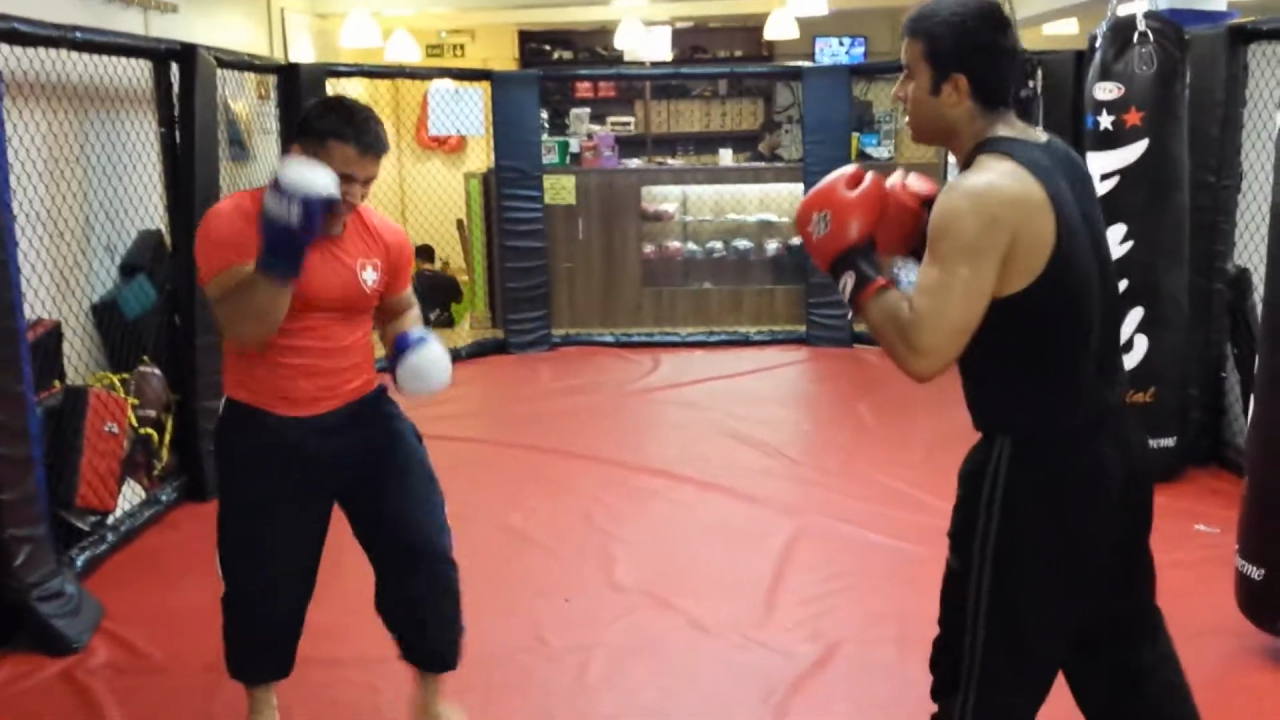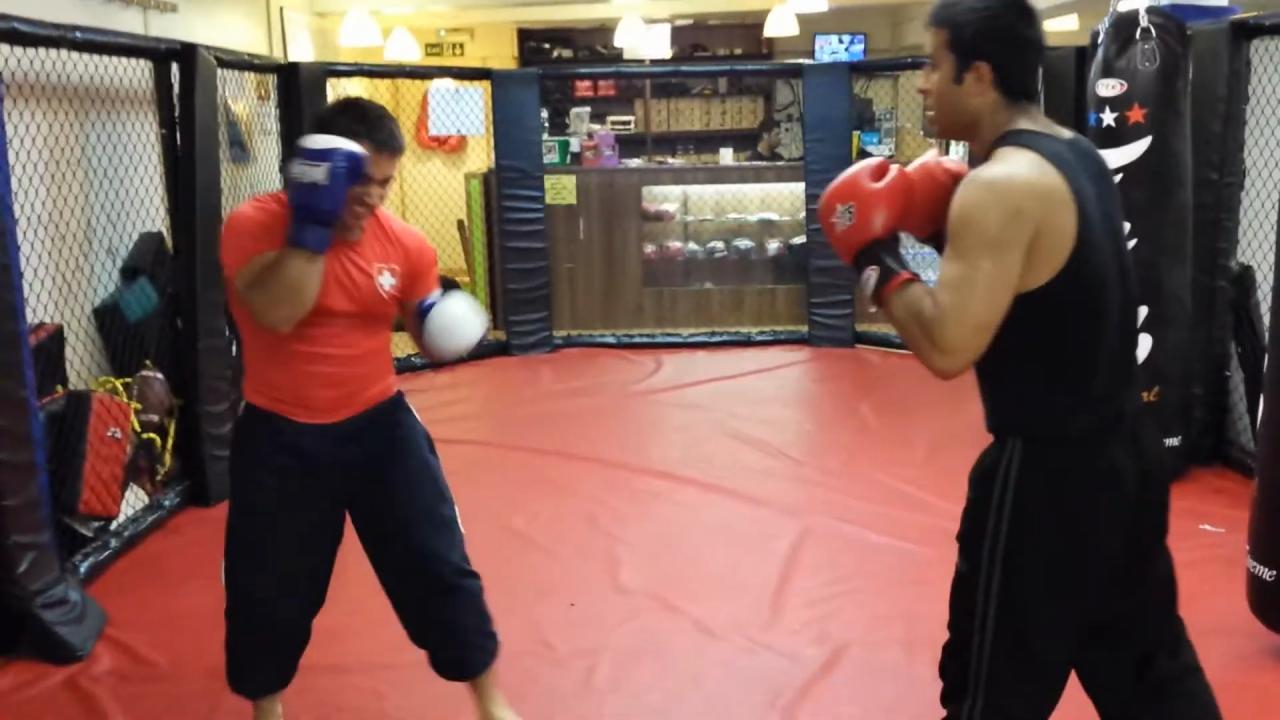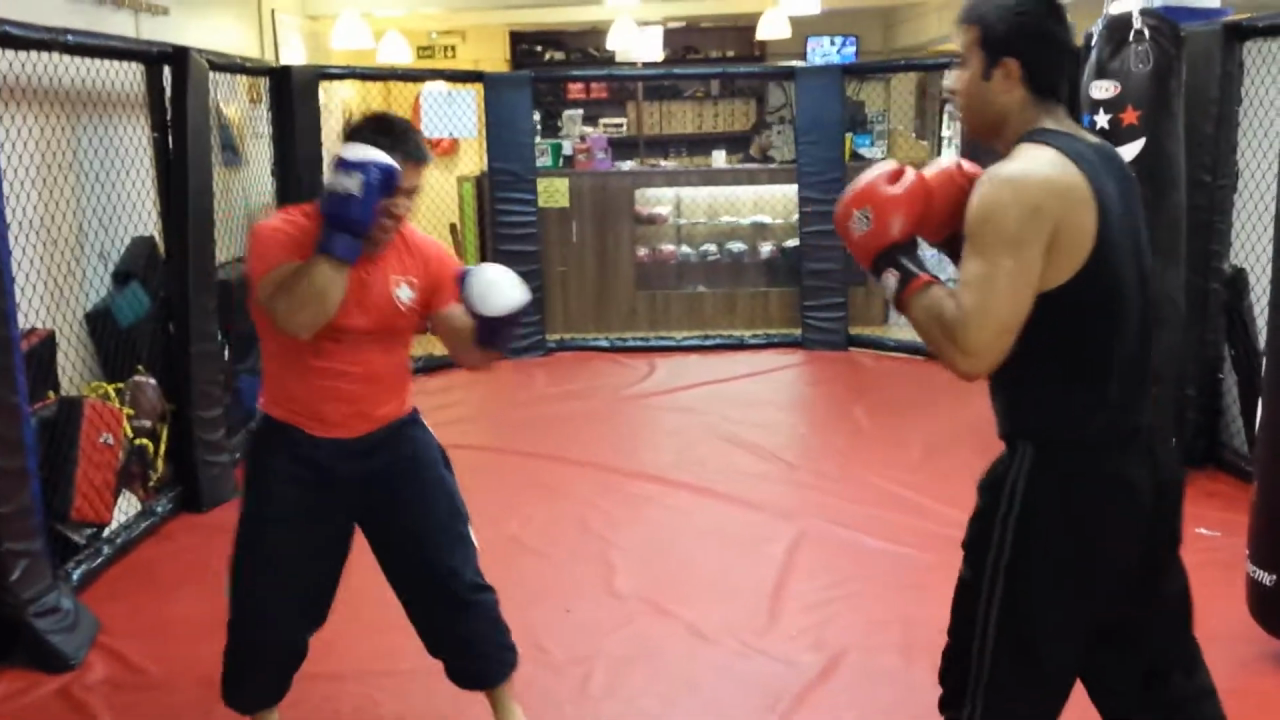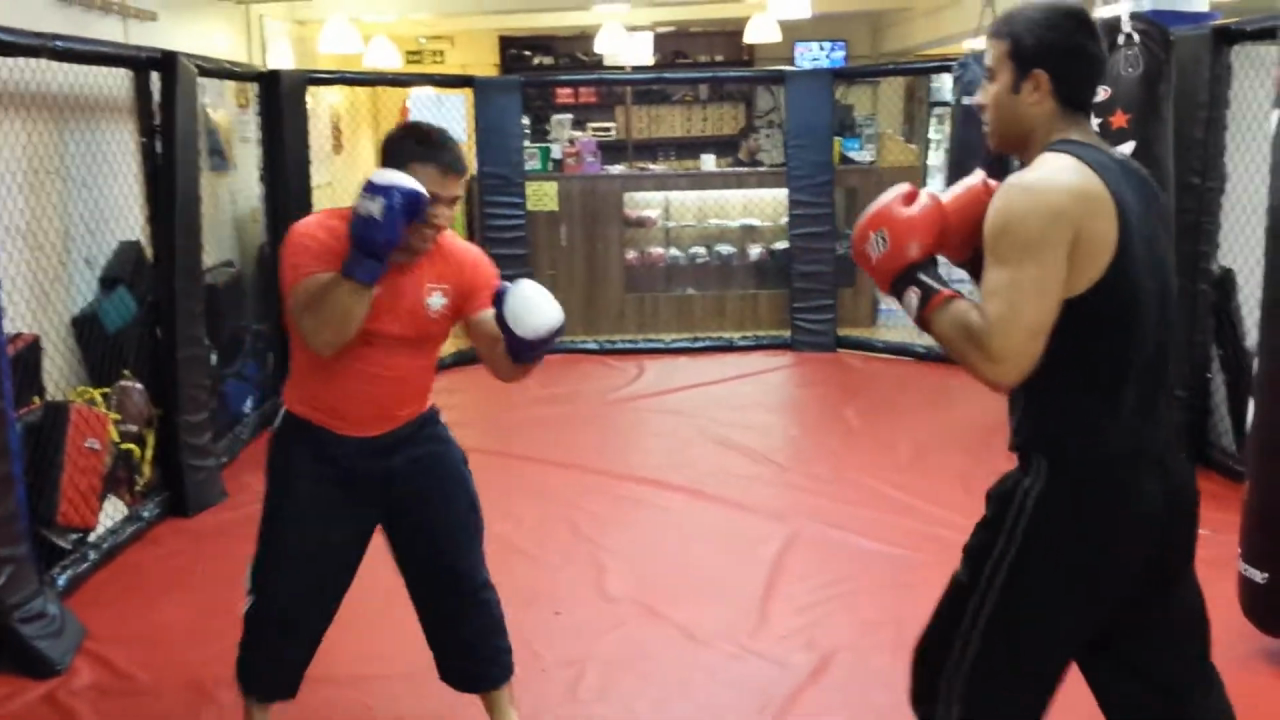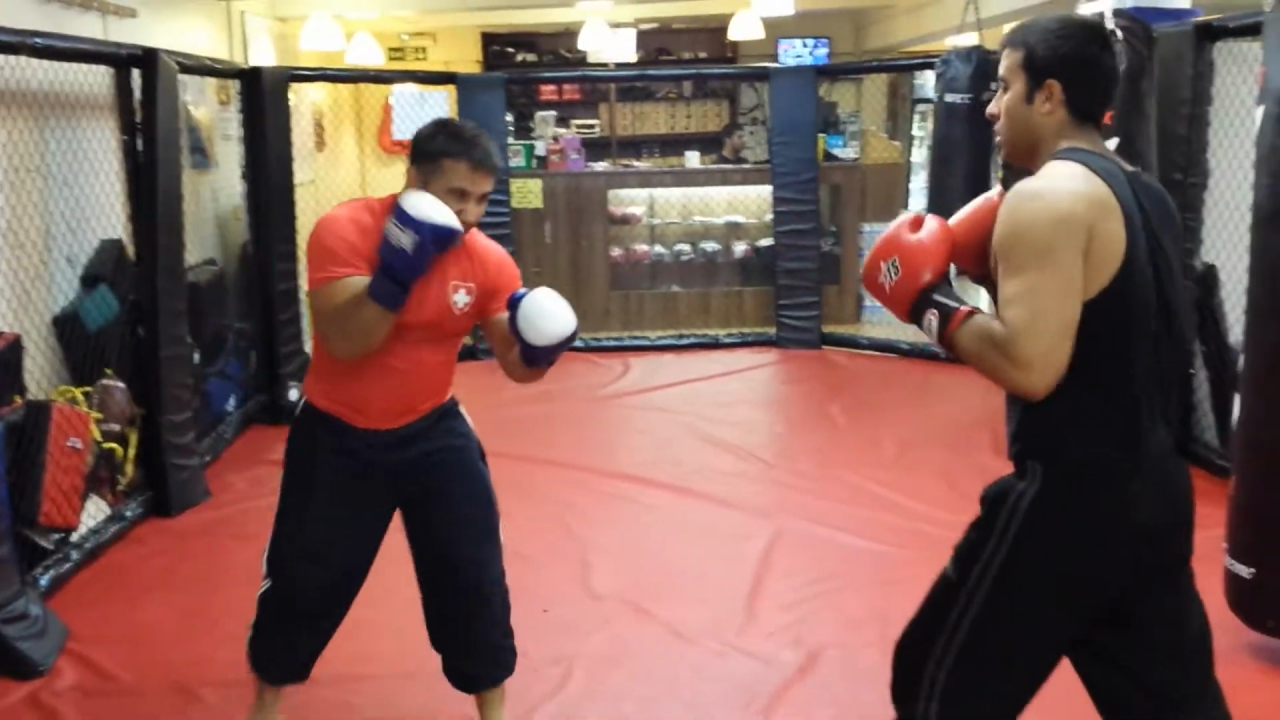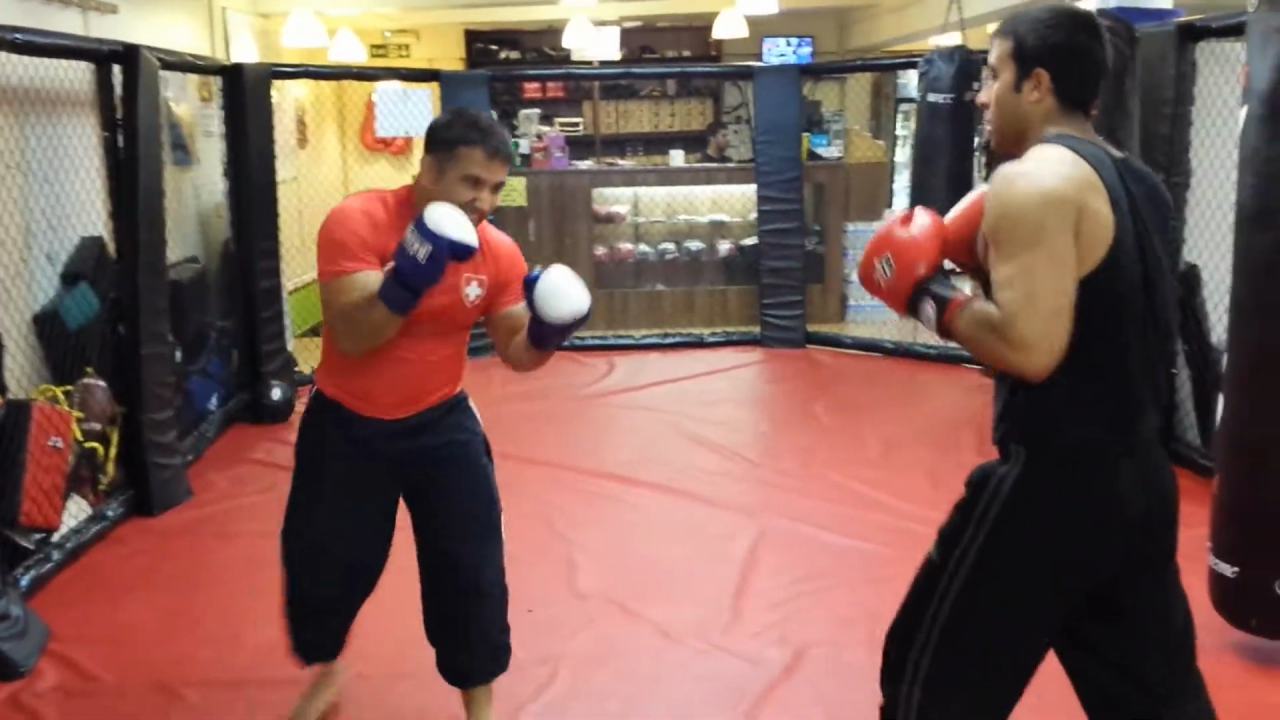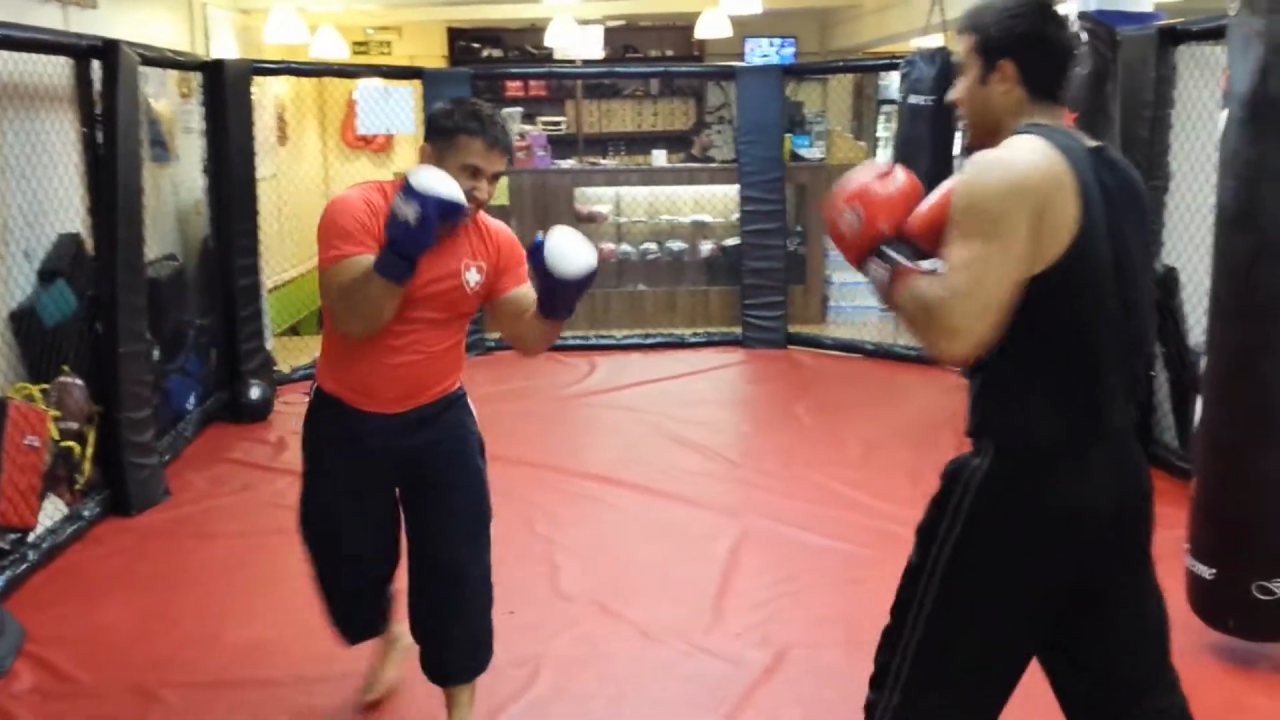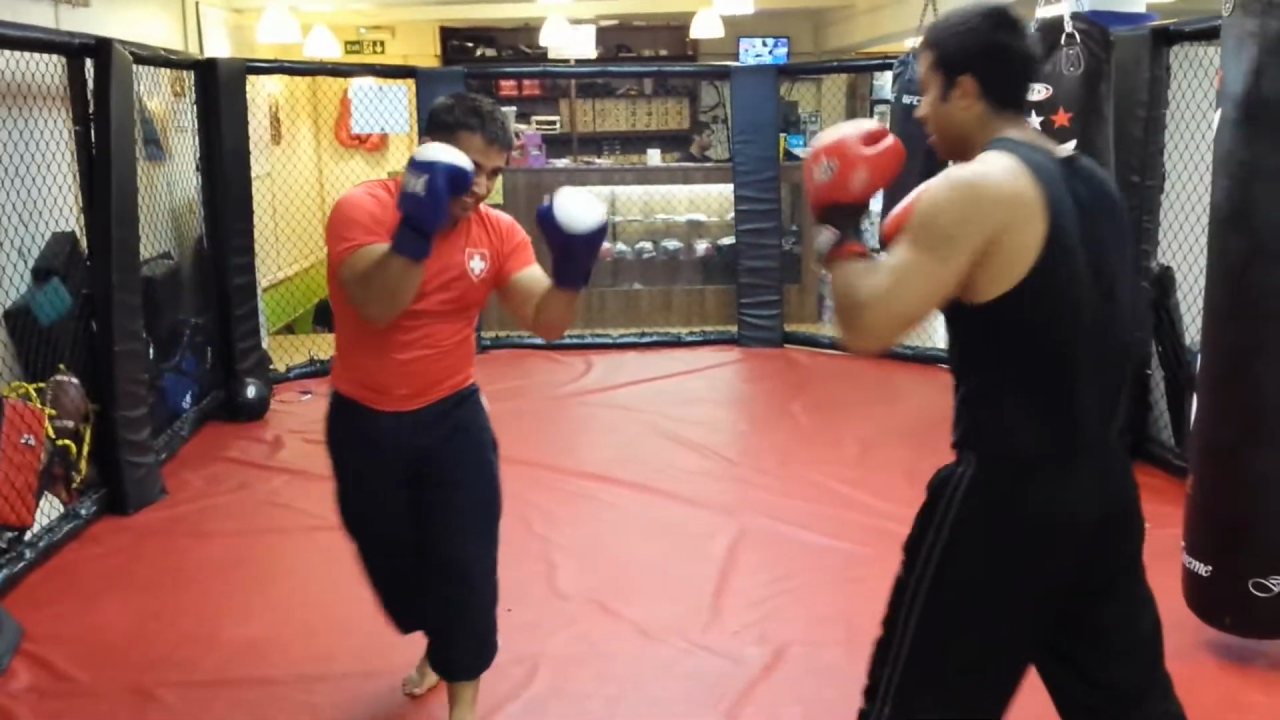
dt=0.1s
person 1, frame 1
left shoulder: (982, 195)
right shoulder: (1054, 157)
left elbow: (922, 350)
left wrist: (850, 264)
right wrist: (935, 230)
left hip: (1034, 467)
right hip: (1105, 447)
right knee: (1126, 654)
person 1, frame 2
left shoulder: (1001, 185)
right shoulder: (1075, 157)
left elbow: (948, 347)
left wrist: (875, 257)
right wrist: (957, 228)
left hip: (1049, 470)
right hip: (1123, 454)
person 1, frame 3
left shoulder: (1019, 183)
right shoulder: (1101, 162)
left elbow: (970, 348)
left wrist: (894, 261)
right wrist: (975, 230)
left hip: (1060, 478)
right hip: (1138, 464)
person 1, frame 4
left shoulder: (1038, 190)
right shoulder: (1131, 181)
left elbow: (1002, 358)
left wrist: (914, 279)
right wrist: (990, 253)
left hip: (1073, 494)
right hip: (1156, 480)
person 1, frame 5
left shoulder: (1046, 198)
right shoulder: (1145, 195)
left elbow: (1030, 365)
left wrist: (930, 304)
left hip: (1069, 499)
right hip: (1153, 487)
person 1, frame 6
left shoulder: (1033, 182)
right shoulder: (1139, 183)
left elbow: (1030, 349)
left wrist: (930, 293)
left hip: (1052, 485)
right hip: (1138, 478)
person 1, frame 7
left shoulder: (1001, 171)
right shoulder: (1116, 174)
left elbow: (953, 334)
left wrist: (883, 254)
left hip: (1022, 481)
right hip: (1113, 472)
person 1, frame 8
left shoulder: (971, 189)
right shoulder: (1093, 183)
left elbow: (867, 326)
left wrist: (836, 222)
left hip: (1006, 496)
right hip: (1102, 483)
person 2, frame 1
left shoulder: (385, 237)
right shoulder: (231, 222)
left elbow: (398, 313)
right elbow: (246, 330)
left wrist: (413, 344)
right wrist: (284, 248)
left hip: (363, 418)
right hip: (265, 433)
left knee: (424, 556)
right knee: (264, 583)
person 2, frame 2
left shoulder: (403, 242)
right shoulder: (254, 223)
left elbow: (427, 319)
right elbow: (278, 314)
right wrist: (313, 222)
left hip: (378, 427)
right hip: (282, 439)
left knee: (437, 567)
right knee: (266, 588)
person 2, frame 3
left shoulder: (427, 256)
right shoulder: (281, 235)
left elbow: (467, 351)
right elbow: (299, 321)
left wrist: (490, 331)
right wrist: (341, 232)
left hip: (393, 442)
right hip: (296, 451)
left knee: (452, 580)
right knee: (269, 601)
person 2, frame 4
left shoulder: (464, 264)
right shoulder: (315, 239)
left elbow: (504, 364)
right elbow: (319, 338)
left wrist: (529, 343)
right wrist: (368, 252)
left hip: (414, 441)
right hip: (318, 446)
left knee: (459, 582)
right knee: (285, 590)
person 2, frame 5
left shoulder: (488, 260)
right shoulder: (344, 229)
left elbow: (515, 365)
right elbow: (344, 343)
left wrist: (541, 348)
right wrist: (395, 274)
left hip: (433, 433)
right hip: (337, 437)
left knee: (472, 578)
right knee: (304, 578)
person 2, frame 6
left shoulder: (497, 253)
right shoulder: (356, 221)
left elbow: (517, 354)
right elbow: (350, 337)
left wrist: (547, 333)
right wrist: (406, 280)
left hip: (441, 425)
right hip: (346, 425)
left knee: (469, 572)
right knee: (322, 567)
right ankle: (325, 669)
person 2, frame 7
left shoulder: (494, 241)
right shoulder: (356, 211)
left elbow: (528, 337)
right elbow: (353, 321)
left wrist: (559, 303)
right wrist: (404, 247)
left hip: (437, 419)
right hip: (346, 420)
left knee: (457, 568)
right knee: (346, 556)
right ankle: (386, 639)
person 2, frame 8
left shoulder: (498, 231)
right shoulder: (362, 208)
left elbow: (547, 323)
right elbow: (376, 307)
left wrist: (573, 263)
right wrist: (418, 227)
left hip: (451, 417)
right hip: (364, 421)
left knee: (464, 560)
right knee: (390, 552)
right ankle: (438, 644)
